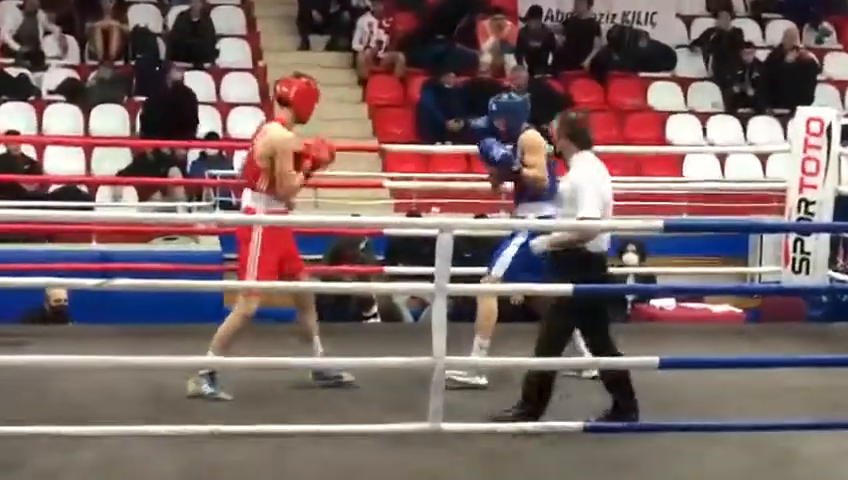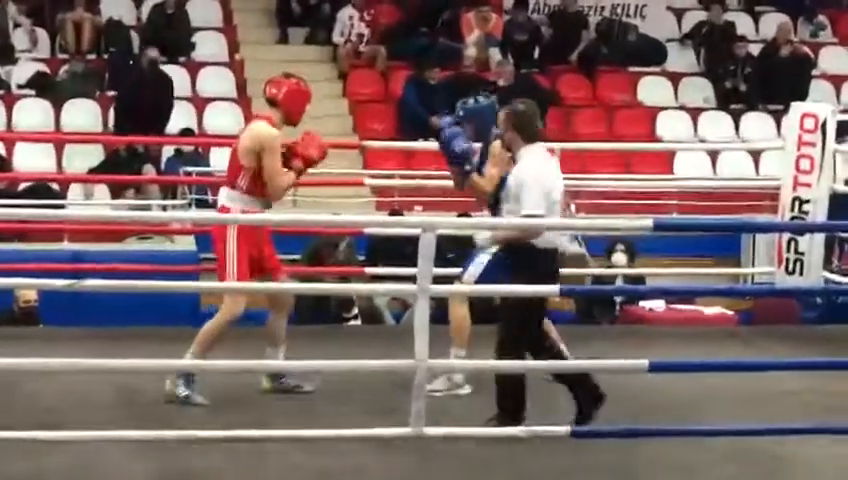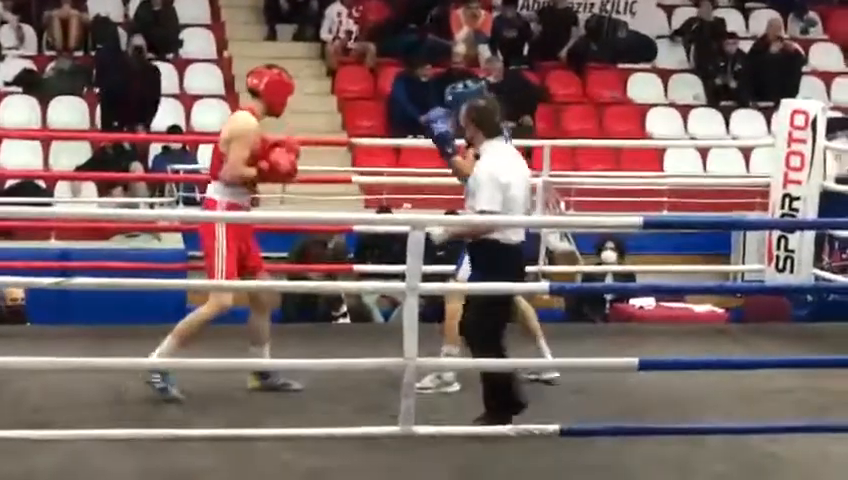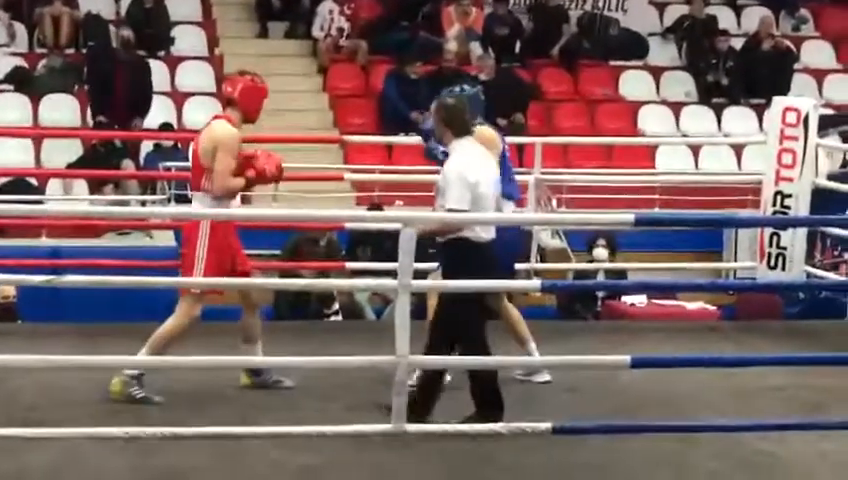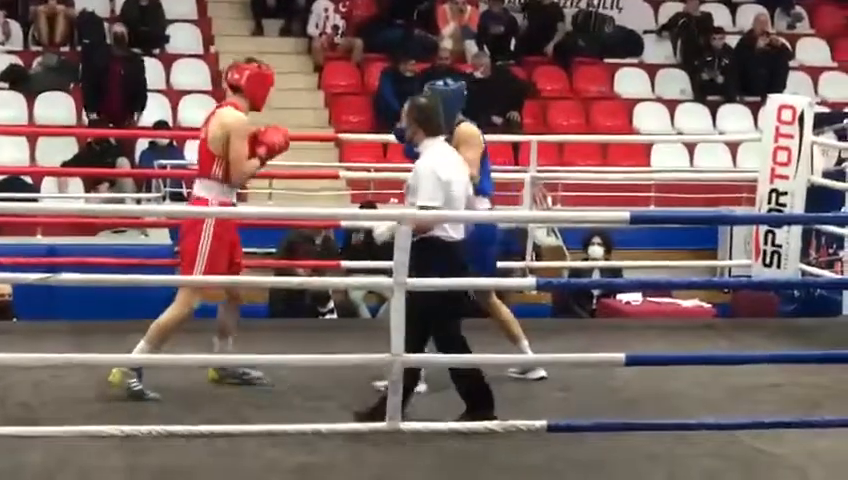
dt=0.2s
person 1, frame 1
left shoulder: (272, 130)
right shoulder: (283, 137)
right elbow: (286, 190)
left wrist: (301, 159)
right wrist: (308, 165)
left hip: (275, 223)
right hip: (261, 224)
left knee: (305, 294)
right knee: (247, 307)
left ankle: (319, 366)
right ankle: (203, 376)
person 1, frame 2
left shoulder: (261, 129)
right shoulder: (267, 134)
right elbow: (276, 190)
left wrist: (289, 158)
right wrist: (300, 164)
left hip: (252, 222)
right hip: (236, 223)
left knee: (283, 297)
right knee: (234, 307)
left ankle: (275, 374)
right ankle: (181, 376)
person 1, frame 3
left shoulder: (245, 122)
right shoulder: (247, 124)
right elbow: (232, 173)
left wrist: (270, 157)
right wrist: (268, 168)
left hip: (236, 215)
right hip: (222, 215)
left knee: (264, 296)
right knee: (221, 301)
left ankle: (262, 372)
right ankle: (158, 363)
person 1, frame 4
left shoulder: (219, 128)
right shoulder: (228, 133)
right elbow: (220, 187)
left wrist: (249, 169)
right wrist: (253, 176)
left hip: (219, 223)
right hip: (207, 225)
left knee: (252, 296)
right knee: (189, 310)
left ankle: (255, 371)
right ankle: (129, 376)
person 1, frame 5
left shoulder: (222, 114)
right shoulder: (237, 119)
right elbow: (239, 175)
left wrist: (255, 148)
right wrist: (264, 152)
left hip: (217, 212)
right hip: (211, 213)
left knee: (234, 292)
right knee: (188, 300)
left ankle: (224, 364)
right ankle: (129, 368)
person 2, frame 1
left shoulder: (583, 174)
right shoulder: (588, 168)
left elbow: (588, 229)
left wrist: (549, 242)
right wrist: (558, 245)
left hip: (581, 268)
right hip: (583, 265)
left knee: (550, 341)
right knee: (598, 340)
left ankle: (530, 408)
right ankle: (624, 405)
person 2, frame 2
left shoulder: (529, 169)
right shoulder: (543, 160)
left elbow: (531, 227)
left wrist: (491, 238)
left hip: (528, 262)
right hip: (537, 259)
left knee: (511, 342)
right knee: (535, 340)
left ankle: (509, 415)
right ankle: (587, 395)
person 2, frame 3
left shoulder: (488, 165)
right shoulder: (512, 156)
left elbow: (485, 222)
right elbow: (522, 207)
left wrist: (447, 231)
left hip: (494, 256)
right hip: (509, 251)
left knee: (485, 337)
right knee: (475, 330)
left ankle: (499, 410)
right ankle: (507, 397)
person 2, frame 4
left shoulder: (458, 165)
right shoulder: (483, 156)
left elbow: (454, 222)
right elbow: (494, 205)
left wrist: (418, 229)
left hip: (465, 255)
right hip: (481, 250)
left knee: (470, 337)
right knee: (441, 332)
left ankle: (489, 408)
right ankle: (419, 404)
person 2, frame 5
left shoulder: (429, 164)
right shoulder: (452, 156)
left elbow: (426, 220)
right elbow: (465, 205)
left wrist: (391, 229)
left hip: (434, 256)
right hip: (448, 251)
left knee: (447, 337)
right knee: (413, 333)
left ankle: (480, 406)
person 3, frame 1
left shoulder: (529, 138)
right shoulder: (518, 141)
left elbow: (542, 181)
right elbow: (496, 182)
left wrist: (512, 165)
right wrist: (492, 156)
left knee: (489, 285)
right knee: (542, 296)
person 3, frame 2
left shoulder: (499, 148)
right shoulder: (489, 148)
left elbow: (484, 191)
right elbow: (462, 185)
left wrist: (464, 163)
right wrist: (456, 157)
left knee: (459, 293)
person 3, frame 3
left shoulder: (485, 133)
right shoulder: (494, 132)
left elbow: (468, 174)
right elbow: (468, 173)
left wrist: (447, 146)
right wrist: (447, 145)
left hip: (499, 221)
right hip: (508, 222)
left knee: (455, 289)
right knee: (509, 295)
person 3, frame 4
left shoulder: (482, 135)
right shoulder: (486, 134)
left wrist: (447, 159)
right wrist: (444, 157)
left hip: (493, 224)
right hip: (504, 226)
right knee: (497, 299)
person 3, frame 5
left shoulder: (464, 131)
right shoulder: (453, 132)
left elbow: (470, 177)
right wrist: (413, 147)
left hip: (473, 222)
right hip: (476, 223)
right knee: (486, 296)
